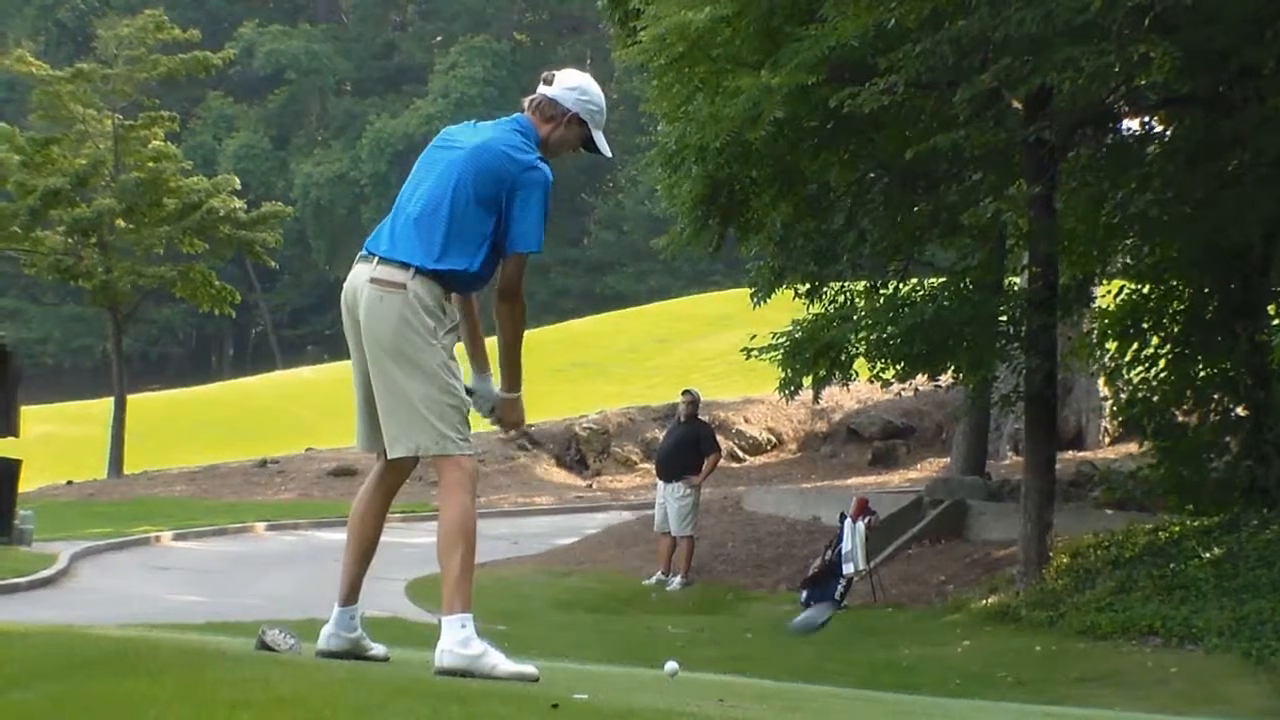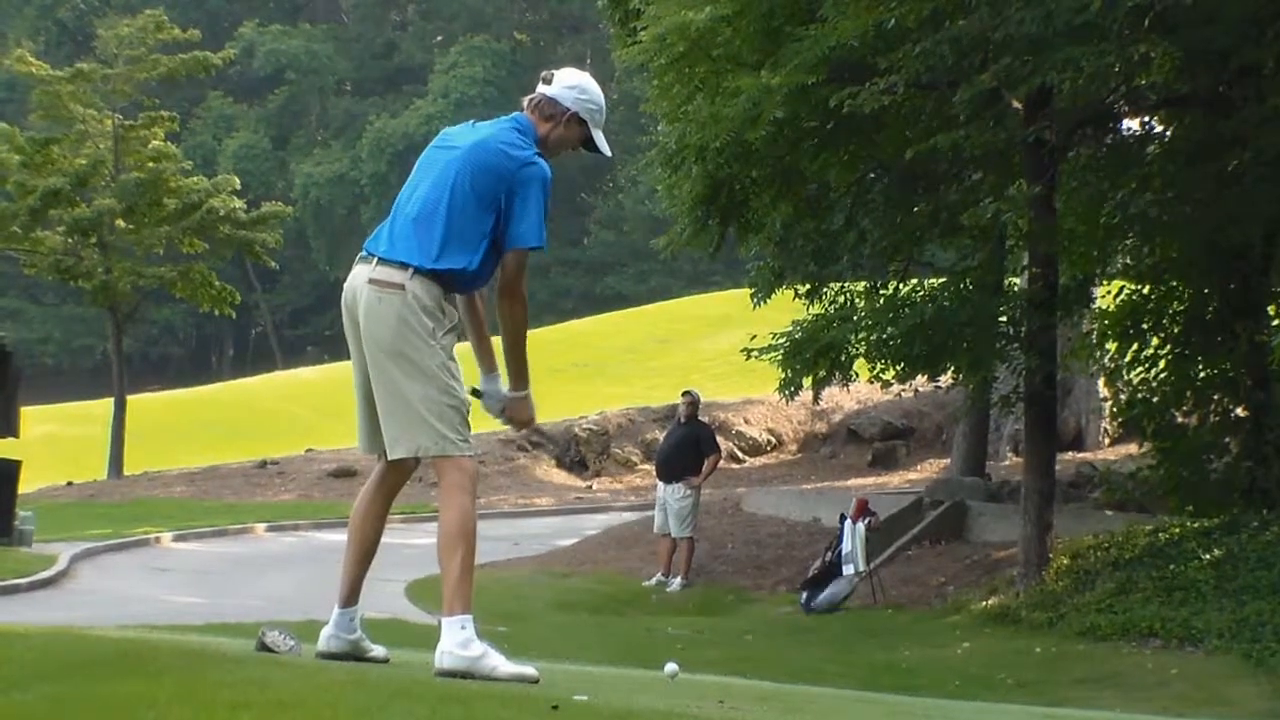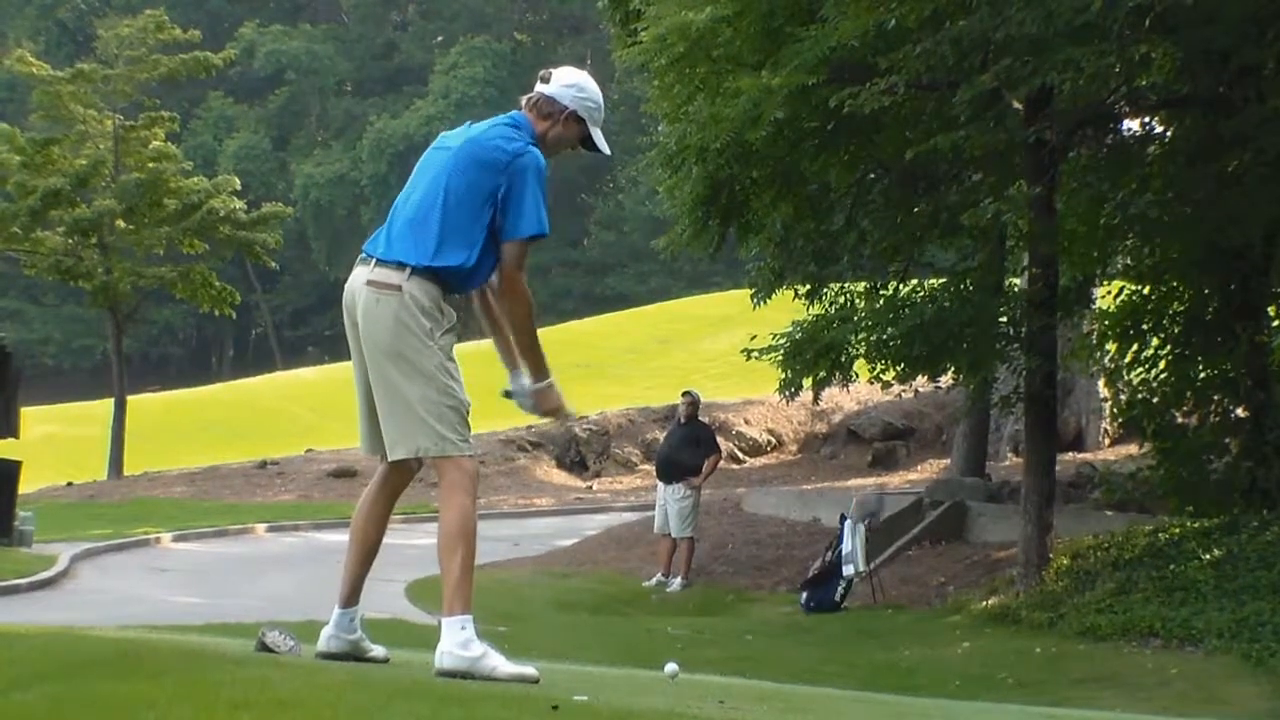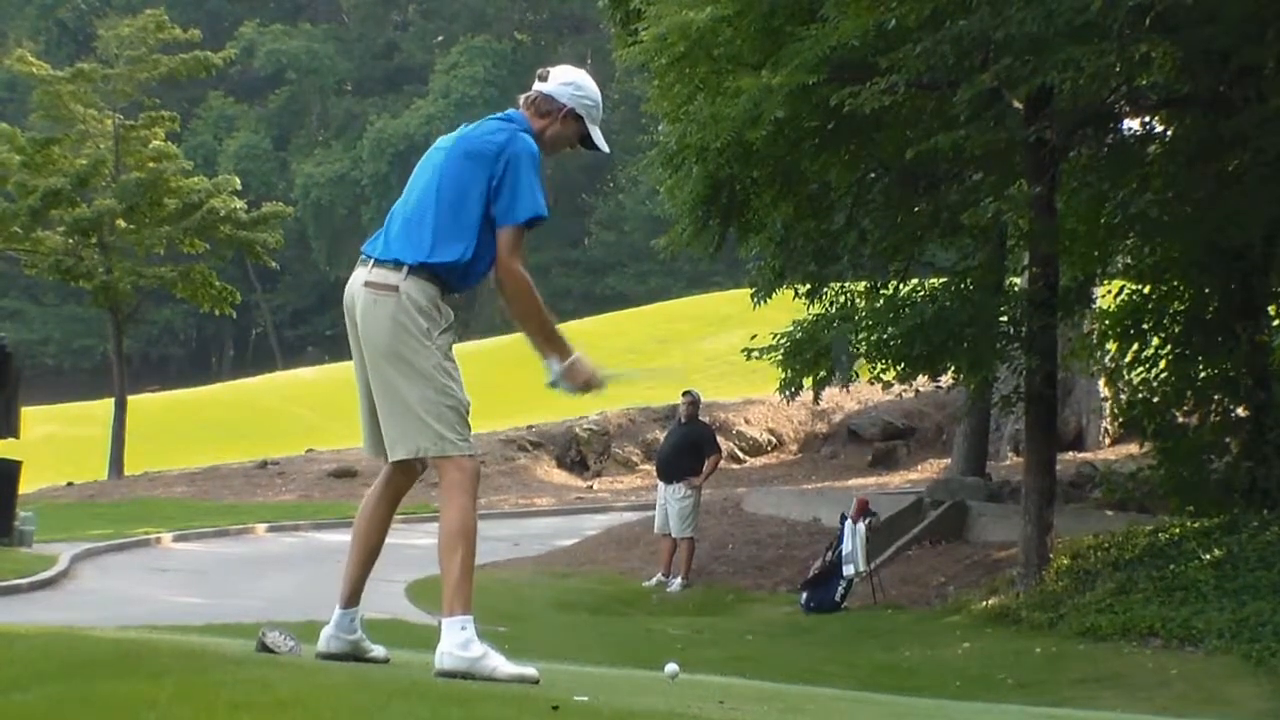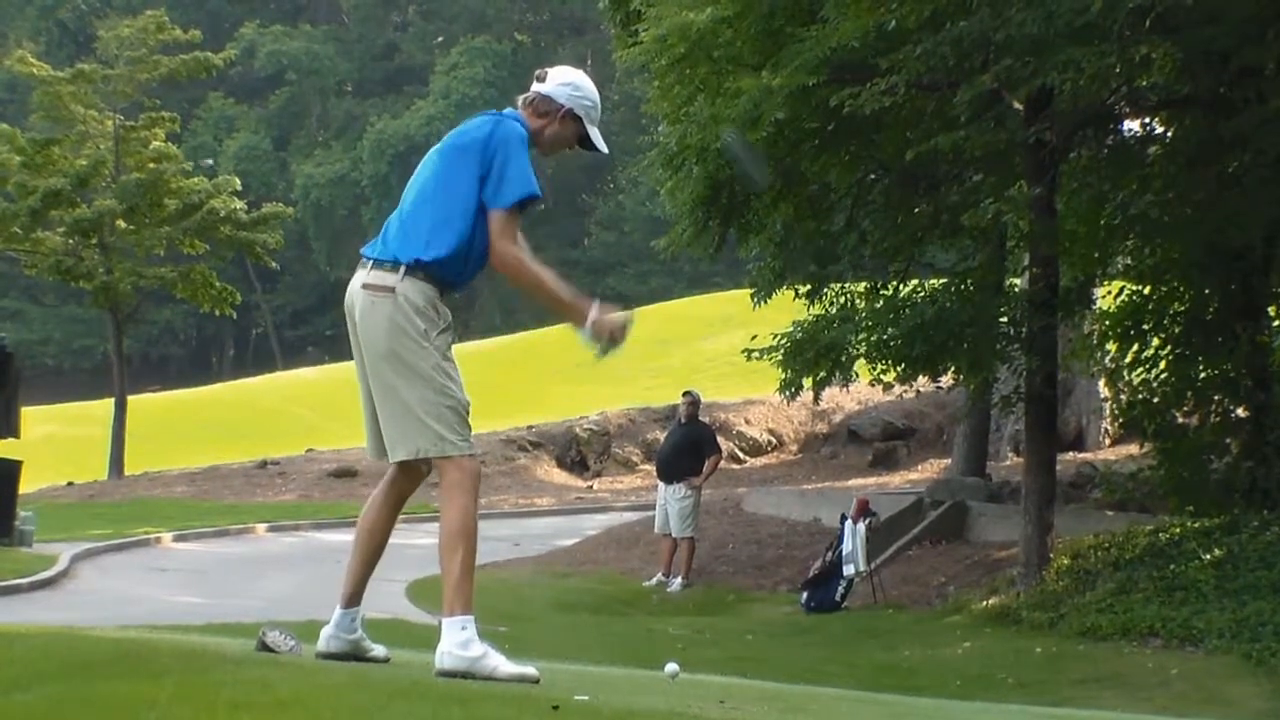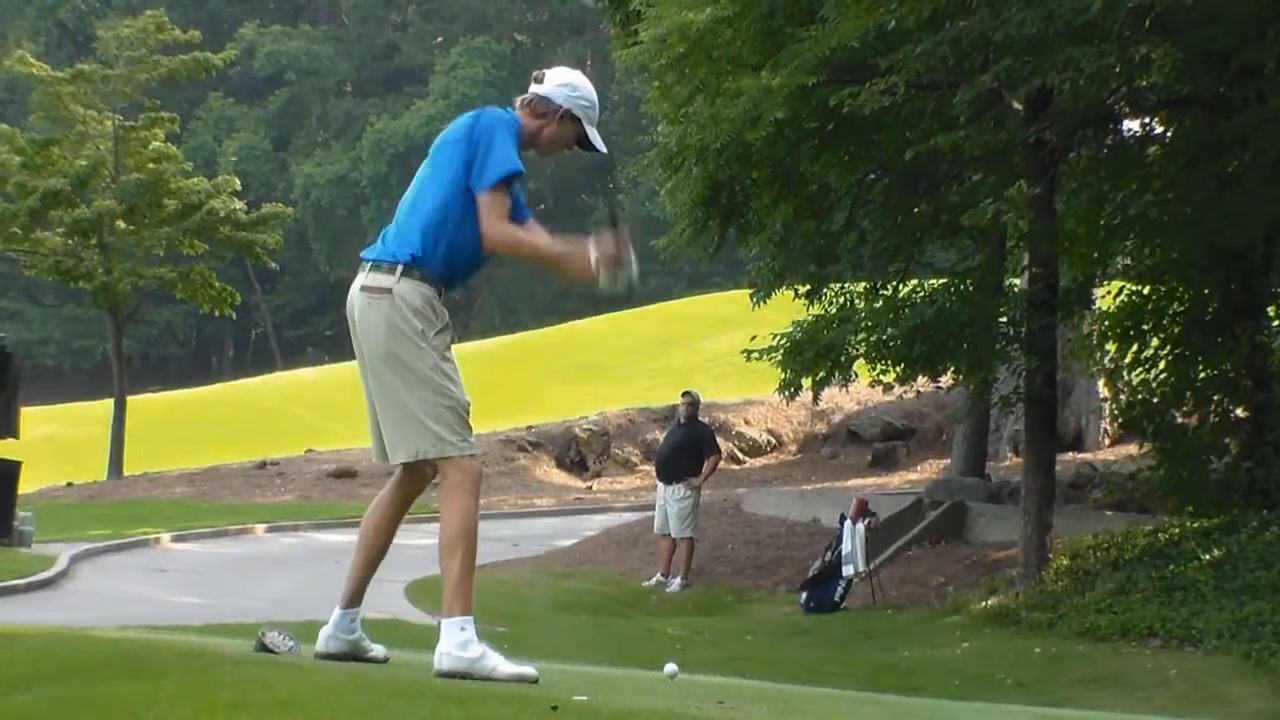
dt=0.5s
person 1, frame 1
left shoulder: (460, 134)
right shoulder: (529, 170)
right elbow: (508, 292)
left wrist: (479, 372)
right wrist: (510, 391)
left hip: (365, 285)
right hip: (406, 301)
left knee: (391, 464)
right knee: (456, 468)
left ankle: (342, 623)
right ankle: (458, 638)
person 1, frame 2
left shoulder: (463, 134)
right shoulder: (528, 165)
right elbow: (509, 289)
left wrist: (488, 374)
right wrist: (518, 389)
left hip: (367, 285)
right hip: (407, 301)
left knee: (394, 464)
right knee: (457, 468)
left ankle: (342, 624)
right ankle: (458, 639)
person 1, frame 3
left shoulder: (468, 136)
right shoulder: (522, 157)
left elbow: (481, 274)
right elbow: (511, 282)
left wrist: (515, 370)
right wrist: (540, 378)
left hip: (368, 288)
right hip: (407, 300)
left knee: (396, 467)
right knee: (457, 469)
left ankle: (342, 625)
right ankle: (458, 639)
person 1, frame 4
left shoulder: (474, 136)
right shoulder: (517, 147)
left elbow: (491, 267)
right elbow: (509, 270)
left wrist: (546, 354)
right wrist: (565, 358)
left hip: (372, 290)
right hip: (405, 300)
left knee: (402, 467)
right knee: (458, 468)
left ankle: (342, 625)
right ankle: (458, 640)
person 1, frame 5
left shoulder: (480, 137)
right shoulder: (507, 136)
left elbow: (518, 258)
right elbow: (504, 254)
left wrist: (585, 311)
right wrist: (587, 316)
left hip: (377, 293)
right hip: (403, 298)
left knee: (407, 468)
right knee: (459, 467)
left ankle: (343, 624)
right ankle: (459, 639)
person 1, frame 6
left shoulder: (492, 149)
right shoulder: (492, 126)
left elbow: (539, 245)
right elbow: (495, 235)
left wrist: (595, 253)
right wrist: (589, 254)
left hip: (384, 297)
right hip: (402, 299)
left knee: (415, 471)
right knee: (459, 468)
left ankle: (343, 625)
right ankle: (458, 640)
person 2, frame 1
left shoulder: (701, 428)
right shoulder: (675, 424)
left elbow: (715, 455)
left wrist: (700, 478)
right wrist: (660, 478)
left hip: (682, 487)
right hip: (664, 484)
left knee: (683, 533)
right knee: (664, 531)
left ankle: (683, 576)
right ankle: (664, 573)
person 2, frame 2
left shoulder: (701, 429)
right shoulder: (675, 425)
left elbow: (715, 455)
left wrist: (700, 479)
right wrist: (660, 480)
left hip: (682, 488)
right hip: (664, 486)
left knee: (683, 534)
right knee: (664, 532)
left ankle: (683, 577)
right ankle: (664, 574)
person 2, frame 3
left shoulder: (701, 429)
right shoulder: (676, 426)
left elbow: (715, 456)
left wrist: (700, 479)
right wrist: (660, 480)
left hip: (683, 489)
right hip: (664, 486)
left knee: (684, 534)
right knee: (665, 532)
left ankle: (683, 577)
right ankle: (664, 574)
person 2, frame 4
left shoulder: (701, 430)
right shoulder: (676, 425)
left elbow: (715, 456)
left wrist: (700, 479)
right wrist: (661, 481)
left hip: (683, 489)
right hip: (664, 486)
left knee: (684, 534)
right knee: (665, 532)
left ankle: (683, 578)
right ankle: (664, 574)
person 2, frame 5
left shoulder: (702, 430)
right shoulder: (676, 426)
left elbow: (716, 456)
left wrist: (701, 479)
right wrist: (661, 479)
left hip: (683, 489)
right hip: (665, 486)
left knee: (684, 534)
right knee: (666, 532)
left ankle: (683, 577)
right ankle: (664, 574)
person 2, frame 6
left shoulder: (701, 430)
right shoulder: (676, 426)
left elbow: (715, 456)
left wrist: (700, 479)
right wrist: (661, 480)
left hip: (682, 489)
right hip: (664, 486)
left knee: (683, 534)
right knee: (665, 532)
left ankle: (682, 578)
right ankle: (664, 574)
